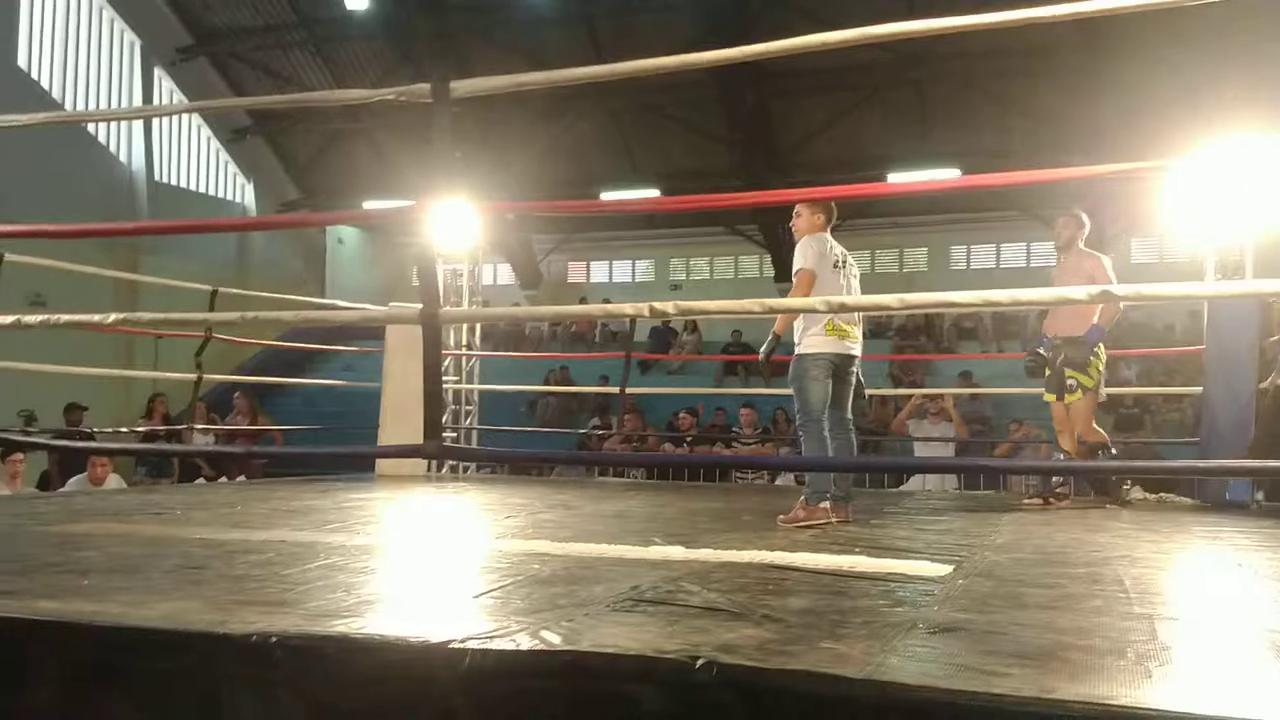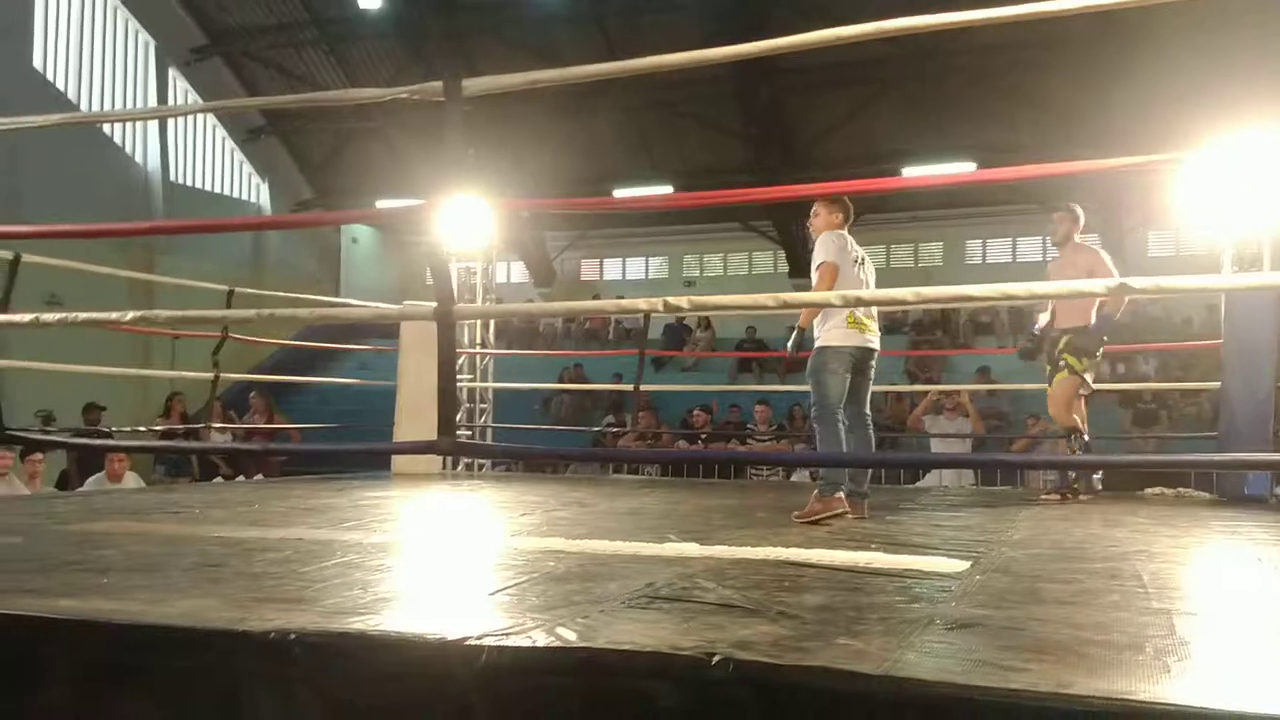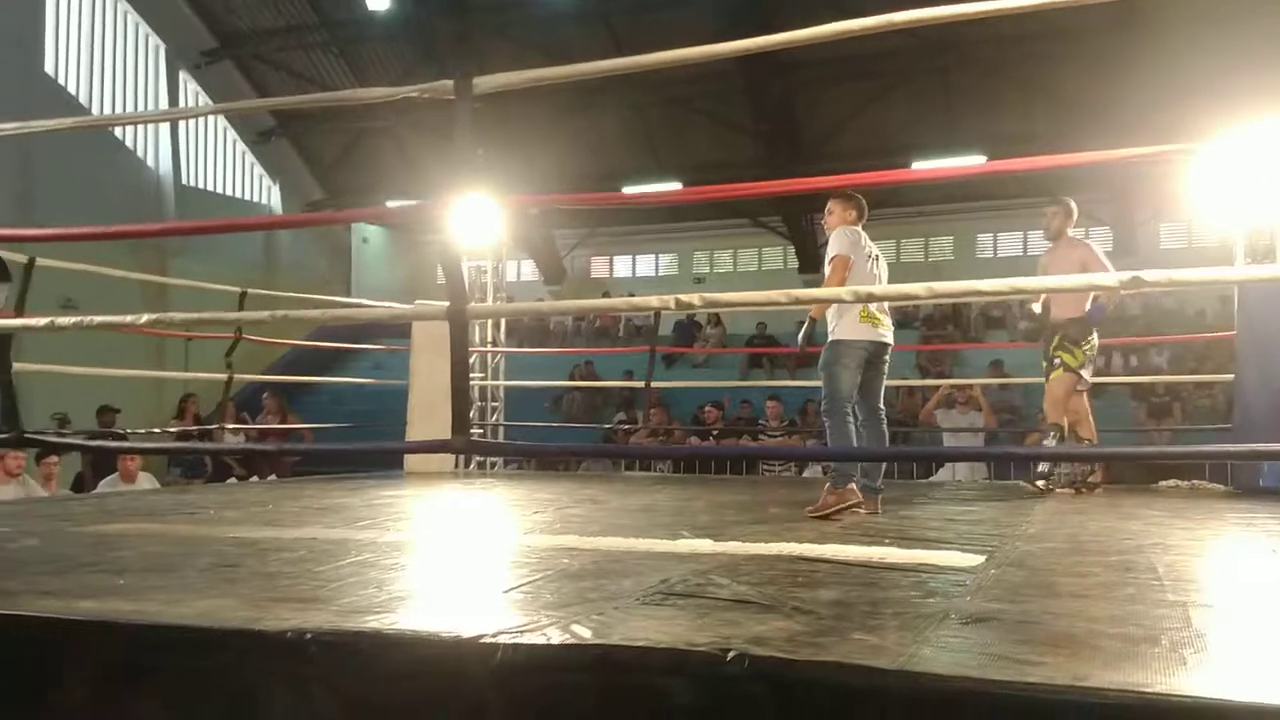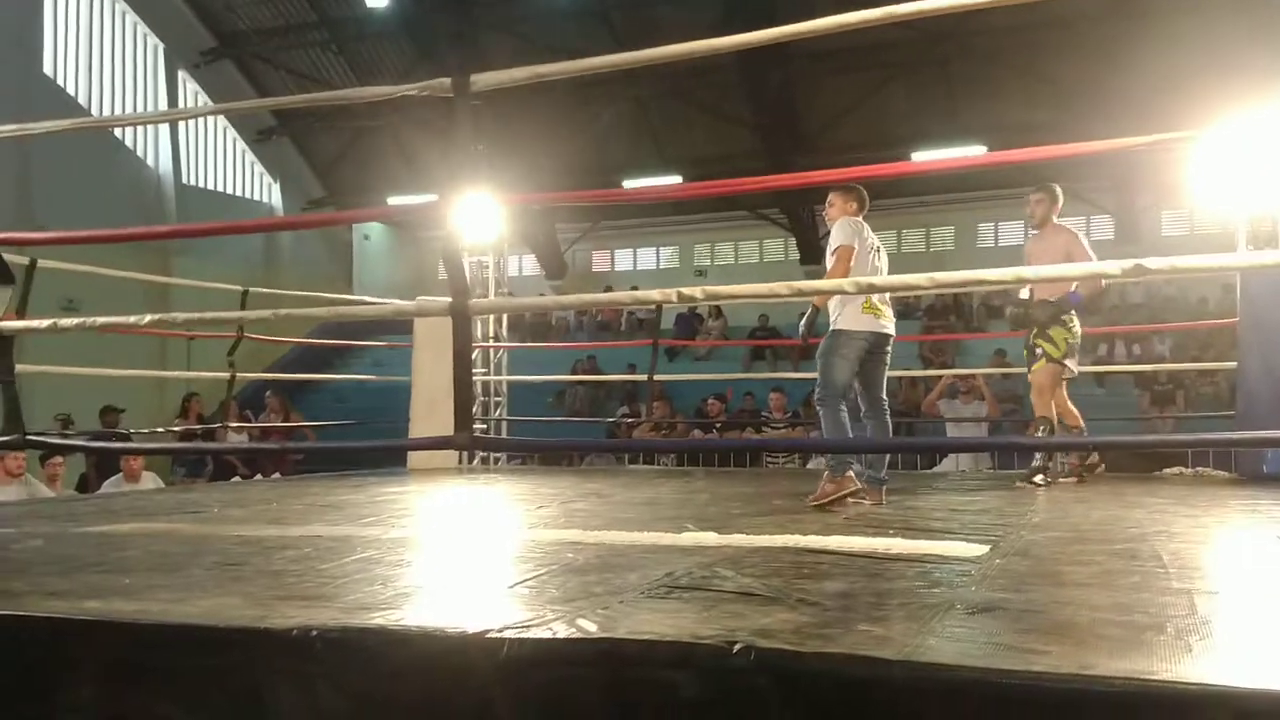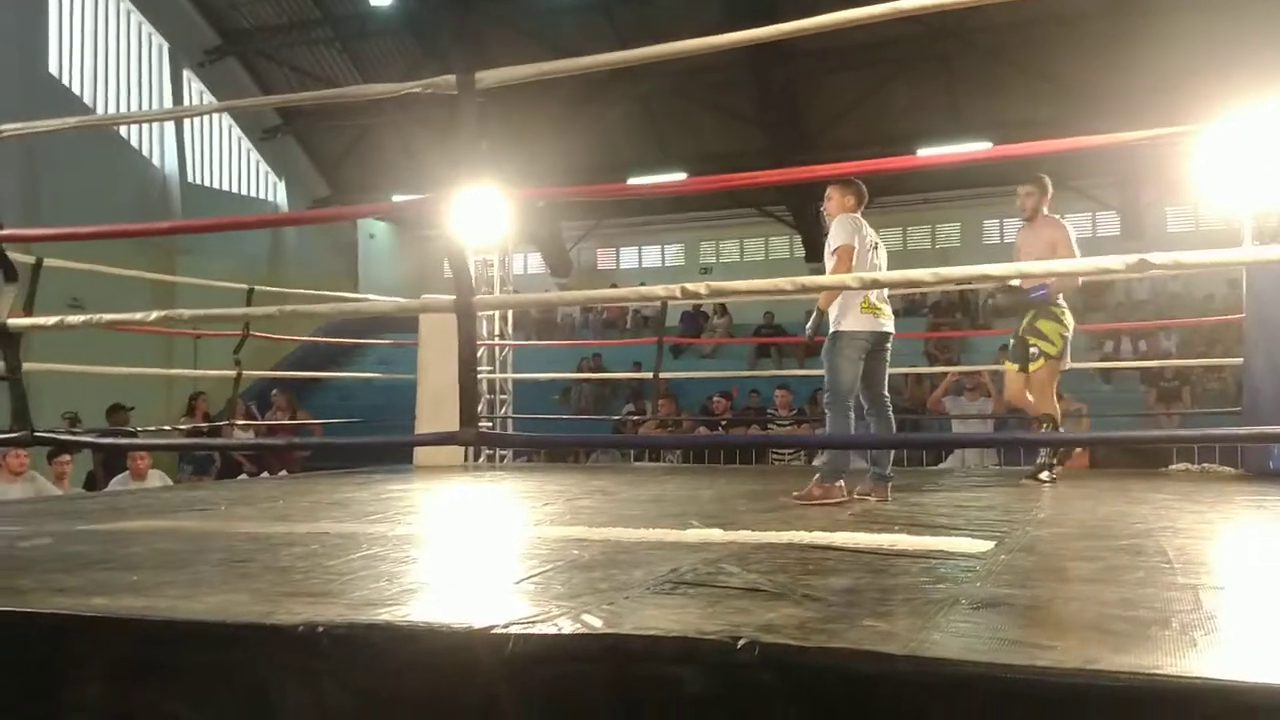
dt=0.2s
person 1, frame 1
left shoulder: (811, 243)
right shoulder: (846, 258)
left elbow: (801, 291)
left wrist: (774, 335)
right wrist: (854, 362)
left hip: (816, 346)
right hip: (847, 347)
left knee: (812, 423)
right knee: (841, 424)
left ankle: (816, 502)
right ankle: (840, 502)
person 1, frame 2
left shoulder: (830, 239)
right shoulder: (861, 256)
left elbow: (825, 284)
left wrist: (799, 329)
left hip: (836, 340)
right hip: (866, 340)
left knee: (828, 415)
right knee: (859, 419)
left ankle: (831, 492)
right ankle: (857, 497)
person 1, frame 3
left shoulder: (845, 235)
right shoulder: (874, 253)
left elbow: (837, 276)
left wrist: (811, 319)
left hip: (851, 334)
right hip: (880, 335)
left knee: (837, 408)
right knee: (872, 414)
left ankle: (843, 484)
right ankle: (870, 493)
person 1, frame 4
left shoulder: (847, 225)
right shoulder: (875, 244)
left elbow: (841, 266)
left wrist: (814, 308)
left hip: (852, 325)
right hip: (881, 326)
left knee: (830, 396)
right knee: (875, 405)
left ankle: (840, 473)
right ankle: (875, 484)
person 1, frame 5
left shoulder: (845, 223)
right shoulder: (873, 239)
left elbow: (843, 266)
left wrist: (819, 311)
left hip: (852, 325)
right hip: (880, 324)
left knee: (840, 401)
right knee: (878, 403)
left ankle: (831, 480)
right ankle: (880, 481)
person 2, frame 1
left shoulder: (1095, 262)
right shoulder: (1058, 270)
left elbow: (1114, 306)
left wrist: (1089, 341)
right wrist: (1039, 347)
left hip: (1083, 350)
right hip: (1057, 350)
left knee: (1083, 426)
right knee: (1061, 425)
left ankle: (1113, 481)
right ankle: (1058, 486)
person 2, frame 2
left shoulder: (1092, 256)
right shoulder: (1054, 265)
left elbow: (1118, 295)
left wrist: (1098, 331)
right wrist: (1035, 333)
left hip: (1081, 339)
right hip: (1056, 341)
left knee: (1058, 409)
right knee: (1073, 414)
left ankle: (1088, 468)
right ankle: (1076, 480)
person 2, frame 3
left shoulder: (1084, 251)
right shoulder: (1047, 258)
left elbow: (1112, 287)
right elbow: (1040, 299)
left wrist: (1090, 320)
right wrist: (1035, 314)
left hip: (1076, 336)
right hip: (1053, 335)
left knee: (1054, 404)
right knee: (1076, 409)
left ankle: (1046, 472)
right ankle: (1090, 474)
person 2, frame 4
left shoulder: (1069, 238)
right shoulder: (1031, 245)
left elbow: (1095, 280)
left wrist: (1061, 305)
right wrist: (1022, 302)
left hip: (1059, 323)
right hip: (1037, 325)
left knee: (1041, 395)
right knee: (1057, 398)
left ankle: (1041, 465)
right ankle: (1086, 456)
person 2, frame 5
left shoulder: (1058, 230)
right shoulder: (1022, 235)
left elbow: (1071, 278)
left wrist: (1028, 295)
right wrist: (1005, 293)
left hip: (1050, 316)
right hip: (1025, 318)
left knee: (1042, 392)
right knee: (1013, 393)
left ankle: (1046, 461)
